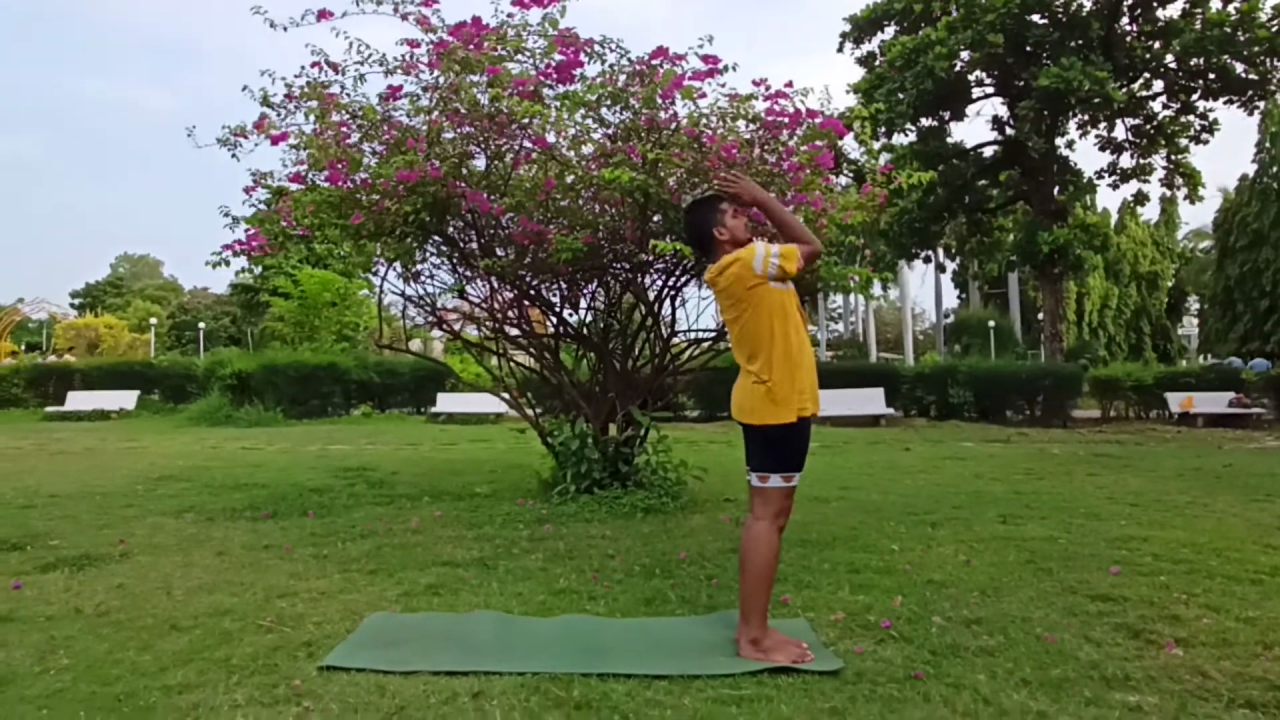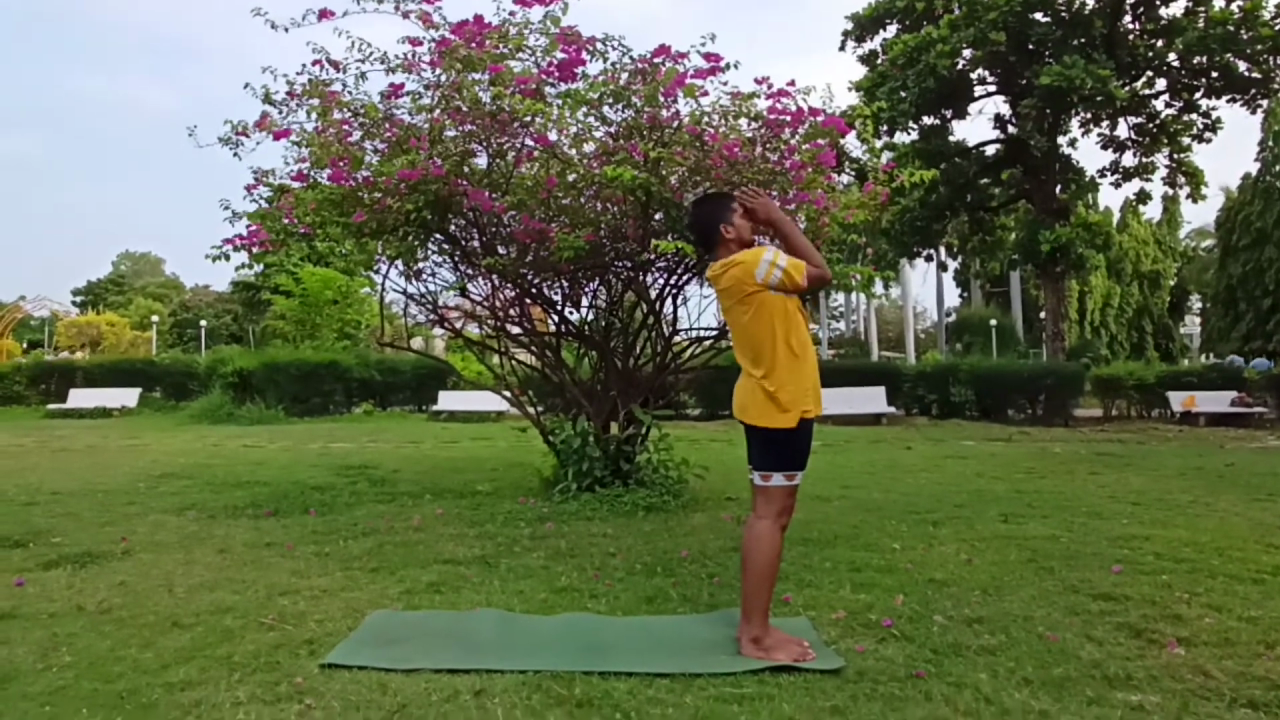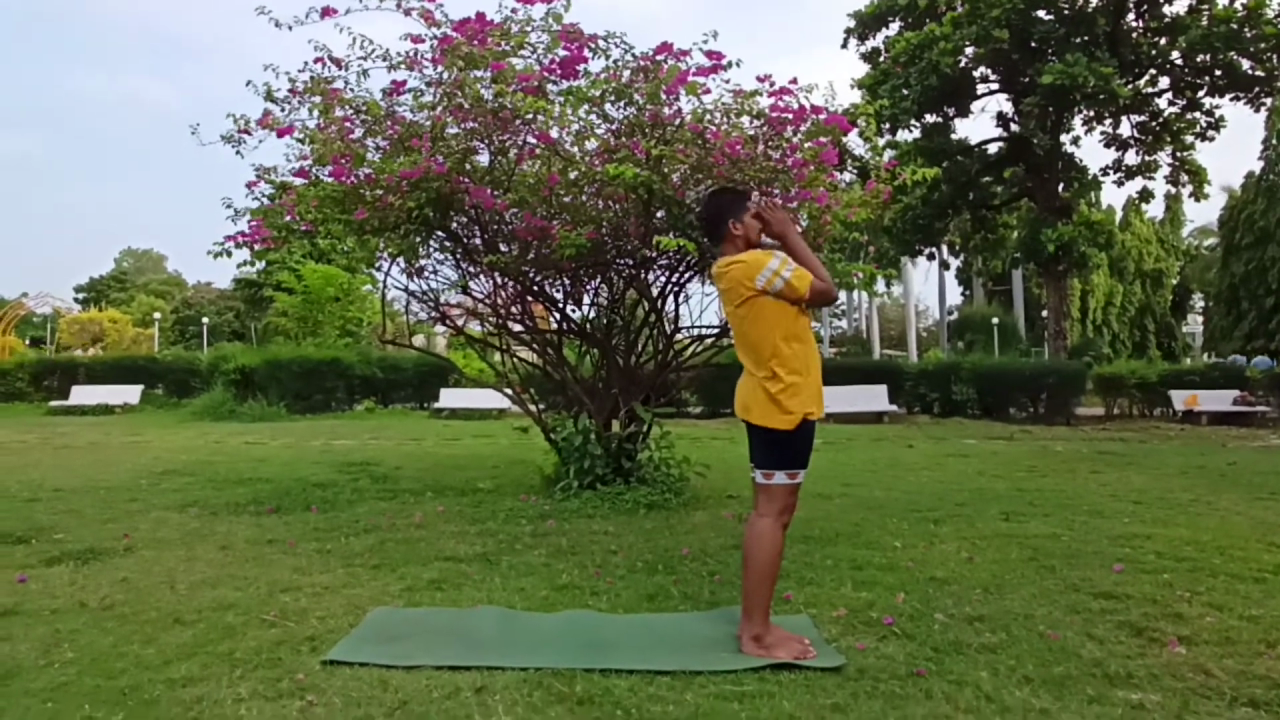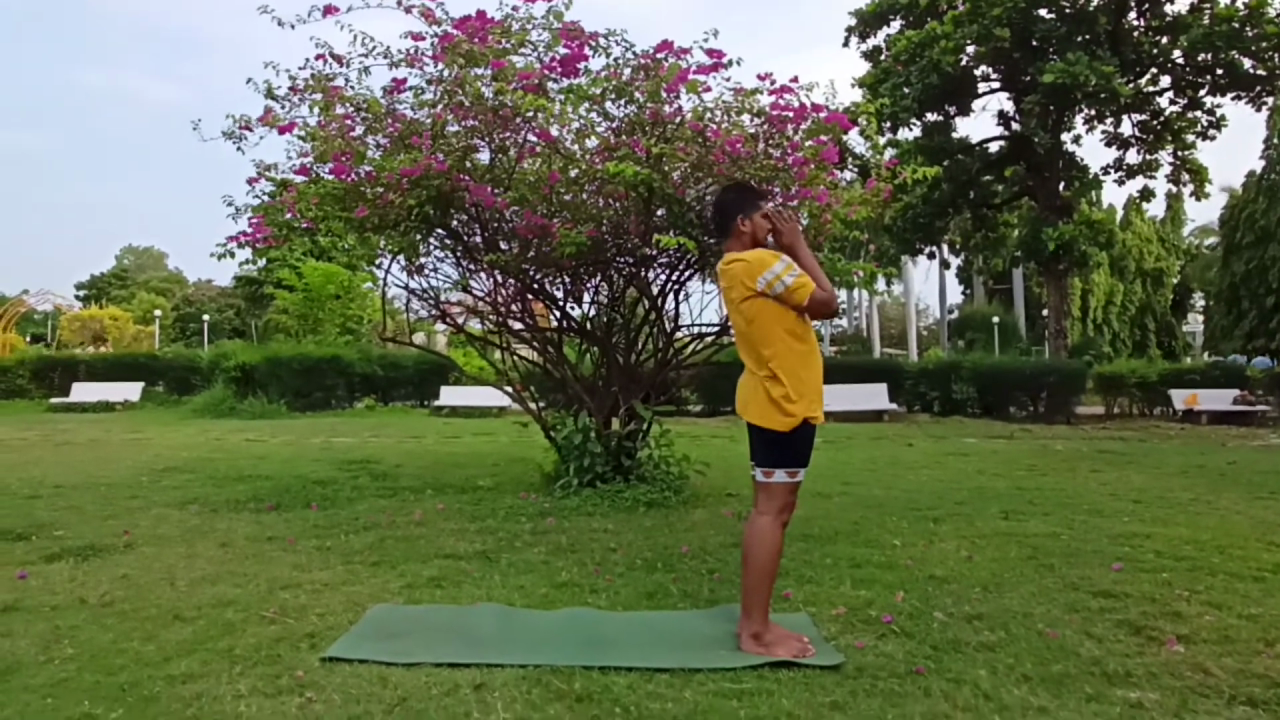
dt=0.2s
person 1, frame 1
left shoulder: (730, 270)
right shoulder: (749, 261)
left elbow: (794, 246)
right elbow: (811, 247)
left wrist: (751, 203)
right wrist: (759, 197)
left hip: (769, 401)
right hip: (778, 404)
left knee: (769, 515)
right knee: (768, 515)
left ankle: (754, 627)
right ankle: (754, 637)
person 1, frame 2
left shoulder: (731, 271)
right shoulder: (753, 263)
left elbow: (798, 271)
right elbow: (820, 273)
left wrist: (769, 224)
right wrist: (777, 218)
left hip: (770, 400)
right hip: (780, 404)
left knee: (771, 514)
right knee: (770, 514)
left ankle: (755, 626)
right ankle: (755, 636)
person 1, frame 3
left shoulder: (733, 269)
right shoulder: (759, 263)
left elbow: (801, 285)
right elbow: (826, 292)
left wrist: (781, 240)
right wrist: (789, 235)
left hip: (772, 399)
right hip: (783, 403)
left knee: (772, 512)
right knee: (772, 512)
left ankle: (755, 624)
right ankle: (756, 633)
person 1, frame 4
left shoulder: (735, 268)
right shoulder: (762, 263)
left elbow: (800, 301)
right elbow: (827, 304)
left wrist: (789, 251)
right wrist: (798, 248)
left hip: (772, 397)
right hip: (784, 402)
left knee: (772, 511)
right knee: (772, 511)
left ankle: (755, 622)
right ankle: (756, 631)
